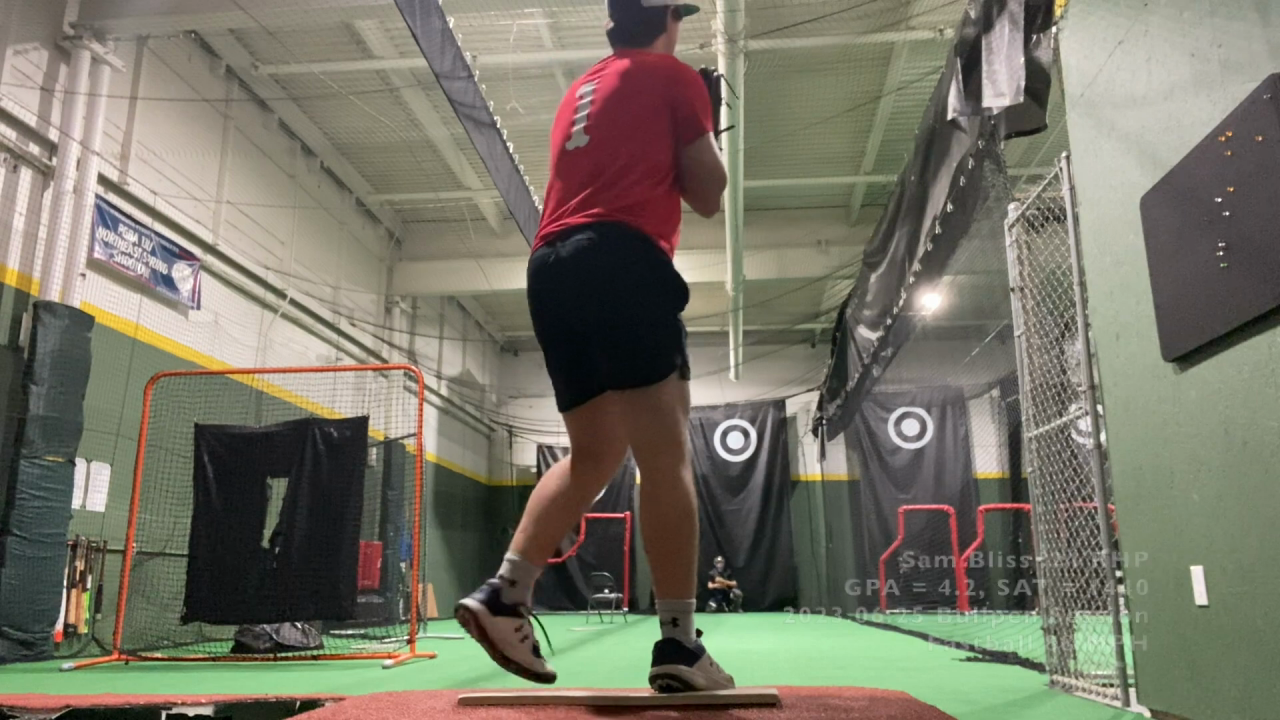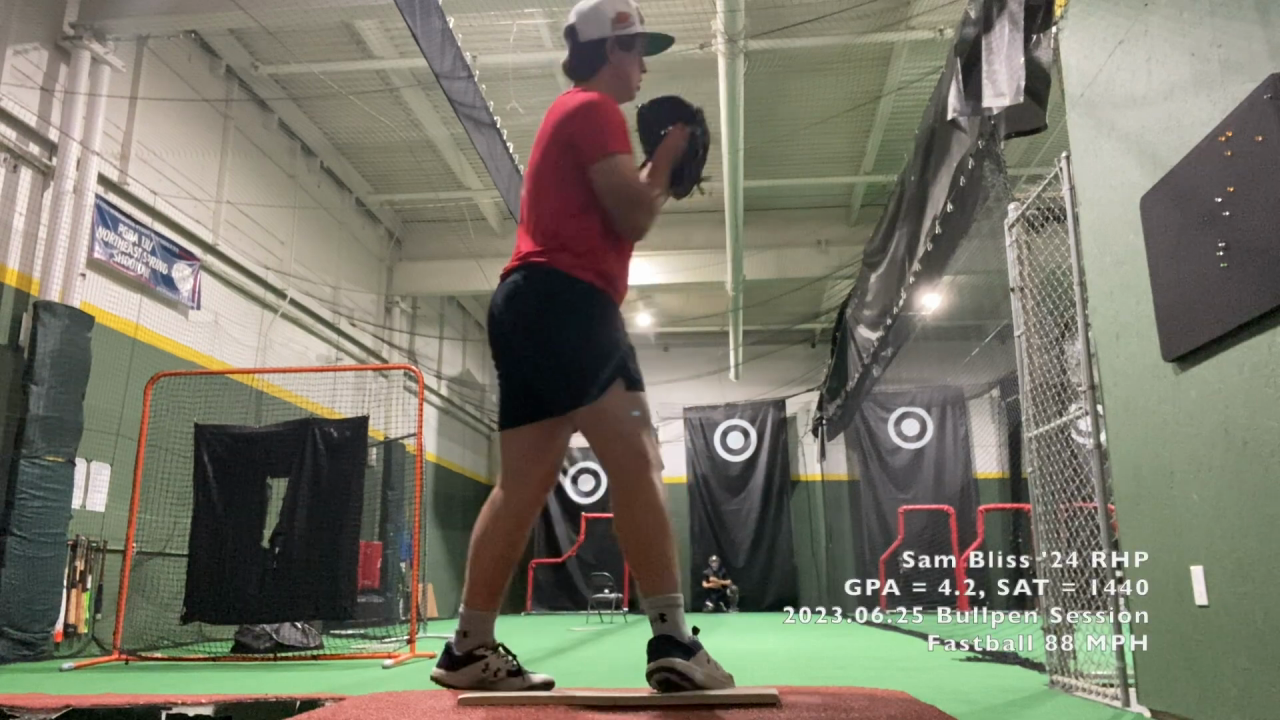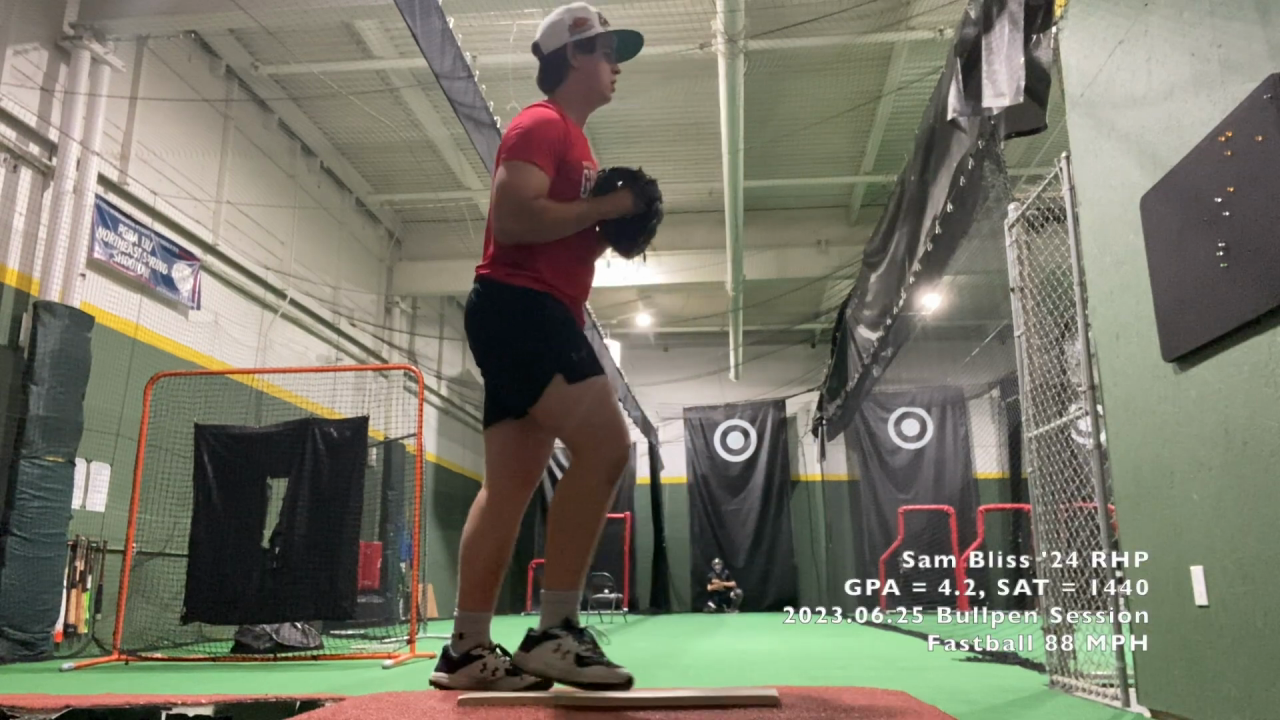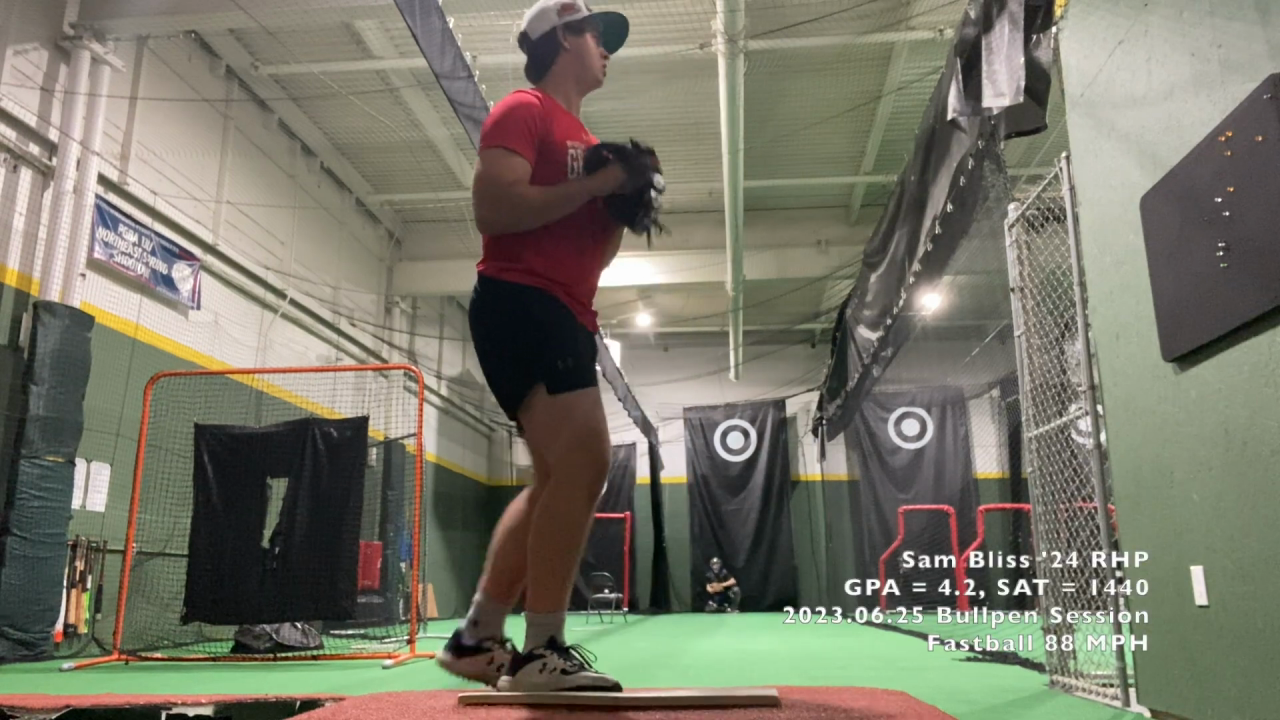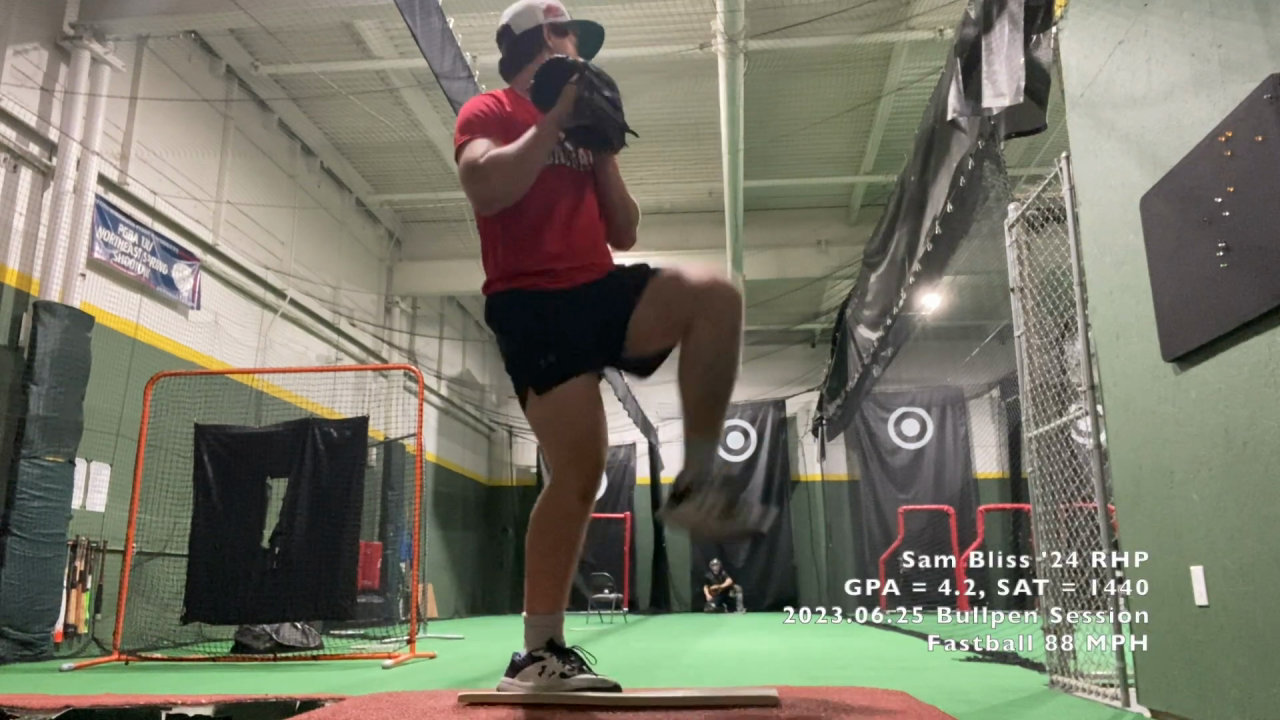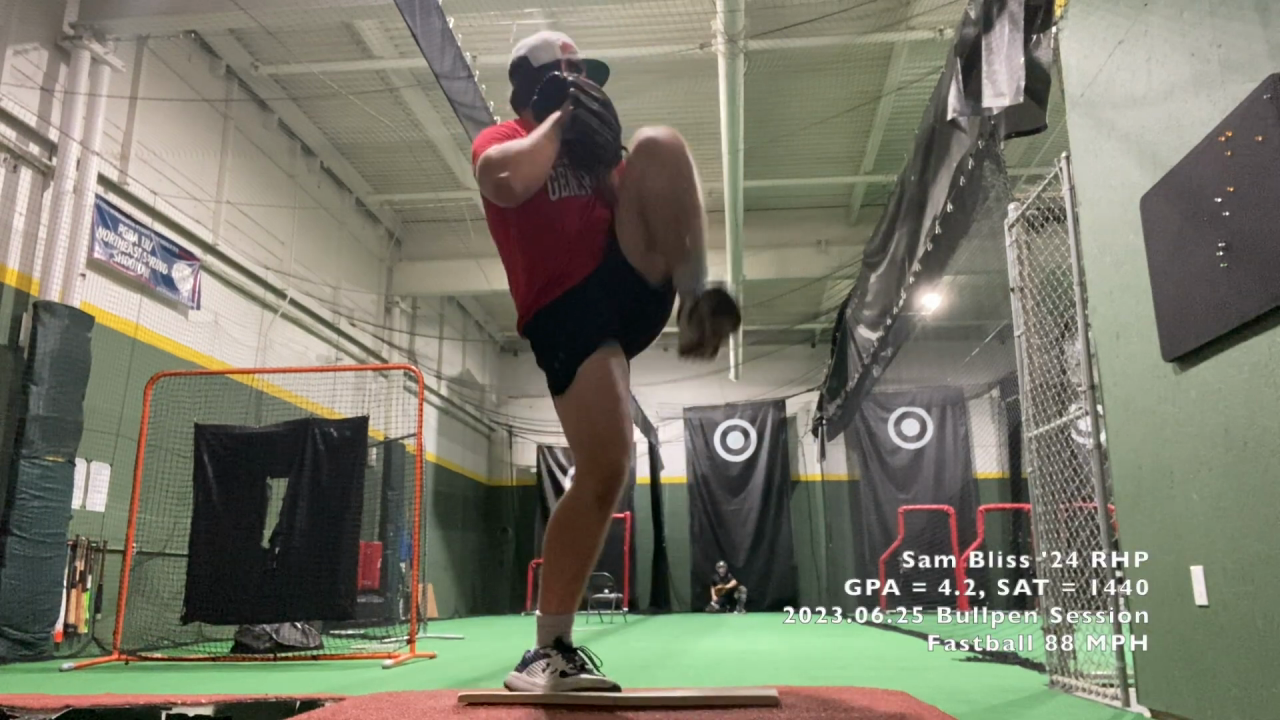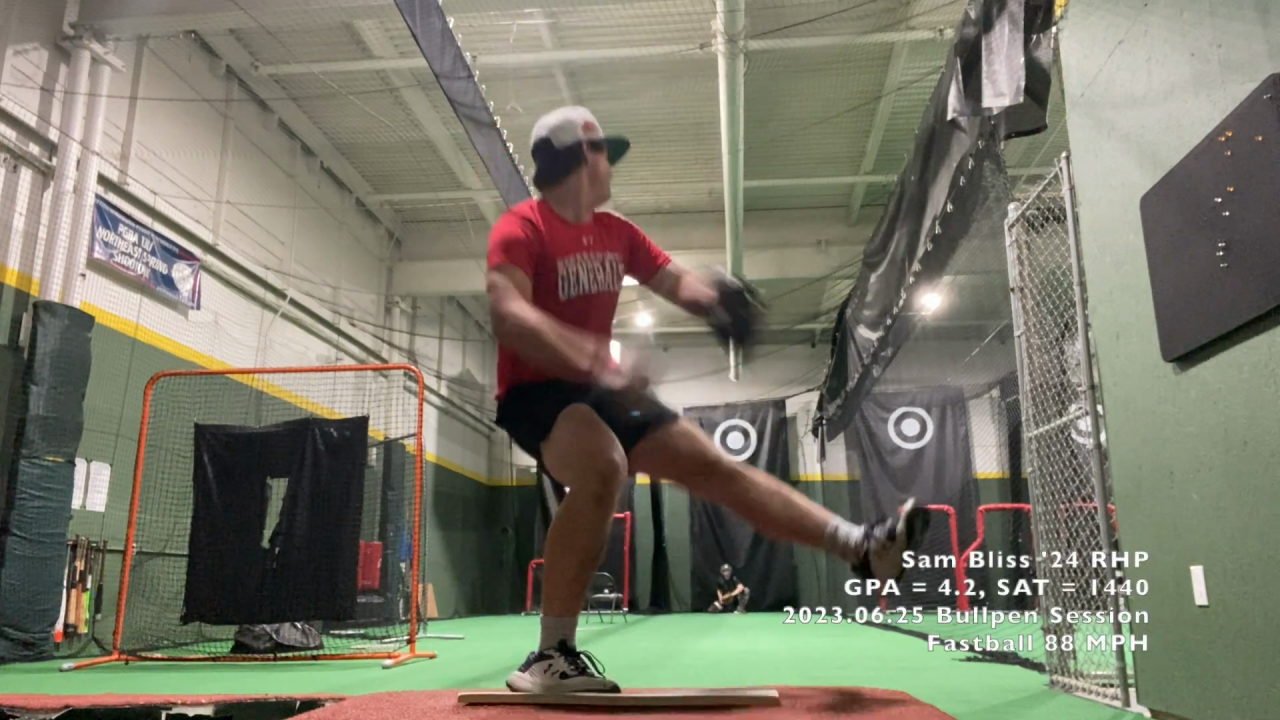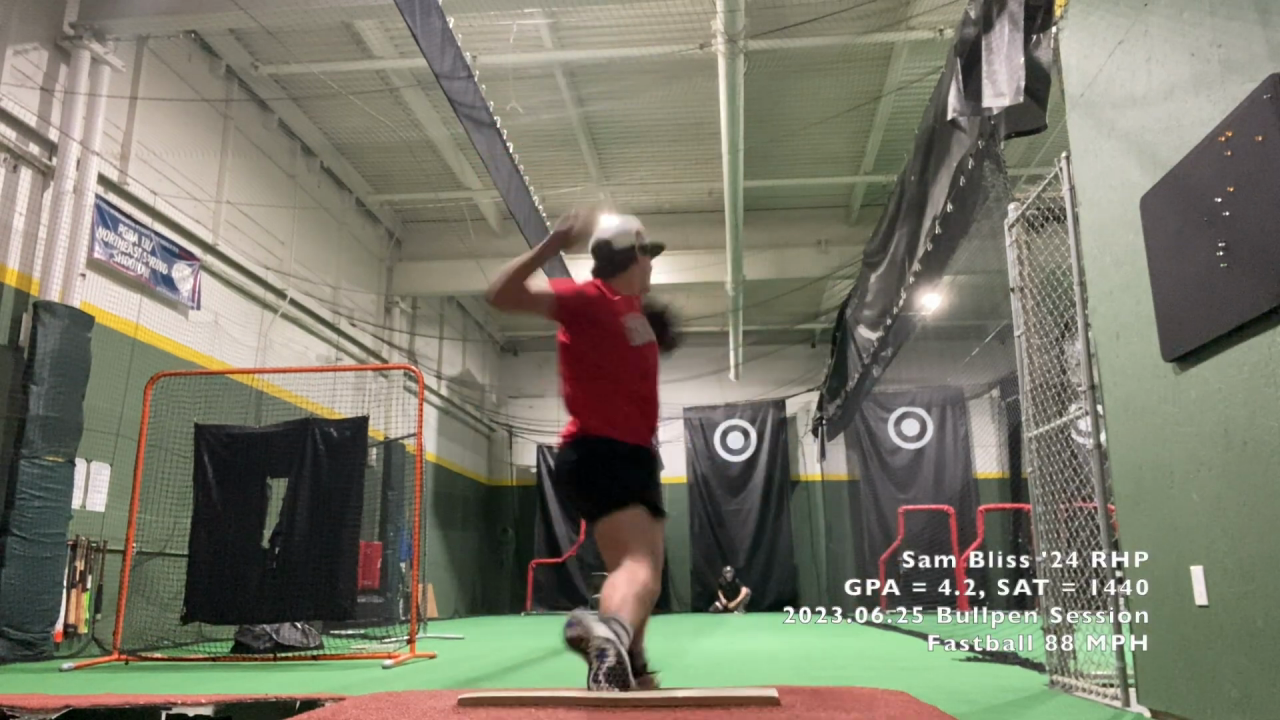
dt=0.3s
person 1, frame 1
left shoulder: (582, 92)
right shoulder: (675, 78)
right elbow: (707, 195)
right wrist: (701, 130)
left hip: (554, 268)
right hip: (622, 266)
left knee: (592, 457)
right knee: (665, 456)
left ankle: (503, 593)
right ankle: (678, 644)
person 1, frame 2
left shoulder: (564, 118)
right shoulder: (594, 112)
right elbow: (633, 221)
left wrist: (651, 172)
right wrist: (665, 160)
left hip: (524, 306)
right hip: (562, 304)
left knee: (521, 485)
right knee: (635, 463)
left ankle: (470, 648)
right ankle: (671, 640)
person 1, frame 3
left shoulder: (573, 142)
right shoulder: (542, 125)
right elbow: (509, 222)
left wrist: (612, 227)
right wrist: (605, 207)
left hip: (537, 320)
right hip: (518, 309)
left knee: (508, 485)
right knee: (604, 445)
left ankle: (467, 650)
right ankle: (555, 630)
person 1, frame 4
left shoulder: (584, 138)
right shoulder: (524, 111)
right elbow: (492, 210)
left wrist: (617, 207)
right wrist: (591, 188)
left hip: (564, 319)
right hip: (521, 307)
left knee: (558, 479)
right knee: (584, 462)
left ankle: (479, 636)
right ankle: (541, 650)
person 1, frame 5
right shoulder: (487, 113)
left elbow: (625, 230)
right elbow: (488, 190)
left wrist: (599, 149)
right wrist: (551, 124)
left hip: (603, 294)
right hip: (532, 303)
left knee: (714, 296)
right knee: (579, 466)
left ankle: (698, 486)
right ankle: (539, 652)
person 1, frame 6
right shoulder: (502, 138)
left elbow: (635, 210)
right elbow: (508, 183)
left wrist: (605, 161)
right wrist: (559, 120)
left hip: (630, 284)
right hip: (564, 312)
left knee: (659, 145)
right knee: (605, 466)
left ankle: (698, 299)
right ankle: (548, 651)
person 1, frame 7
left shoulder: (614, 230)
right shoulder: (522, 228)
left elbow: (680, 278)
right elbow: (508, 317)
left wrist: (715, 302)
right wrist: (587, 357)
left hip: (601, 391)
right hip: (540, 395)
left knee: (713, 467)
right knee: (601, 470)
left ankle: (856, 543)
right ankle: (552, 655)
person 1, frame 8
left shoulder: (622, 308)
right shoulder: (591, 299)
right elbow: (501, 297)
right wrist: (546, 248)
left hip: (604, 456)
right hip: (606, 455)
left knee: (638, 552)
right knee: (641, 566)
left ankle: (631, 658)
right ankle: (610, 633)
